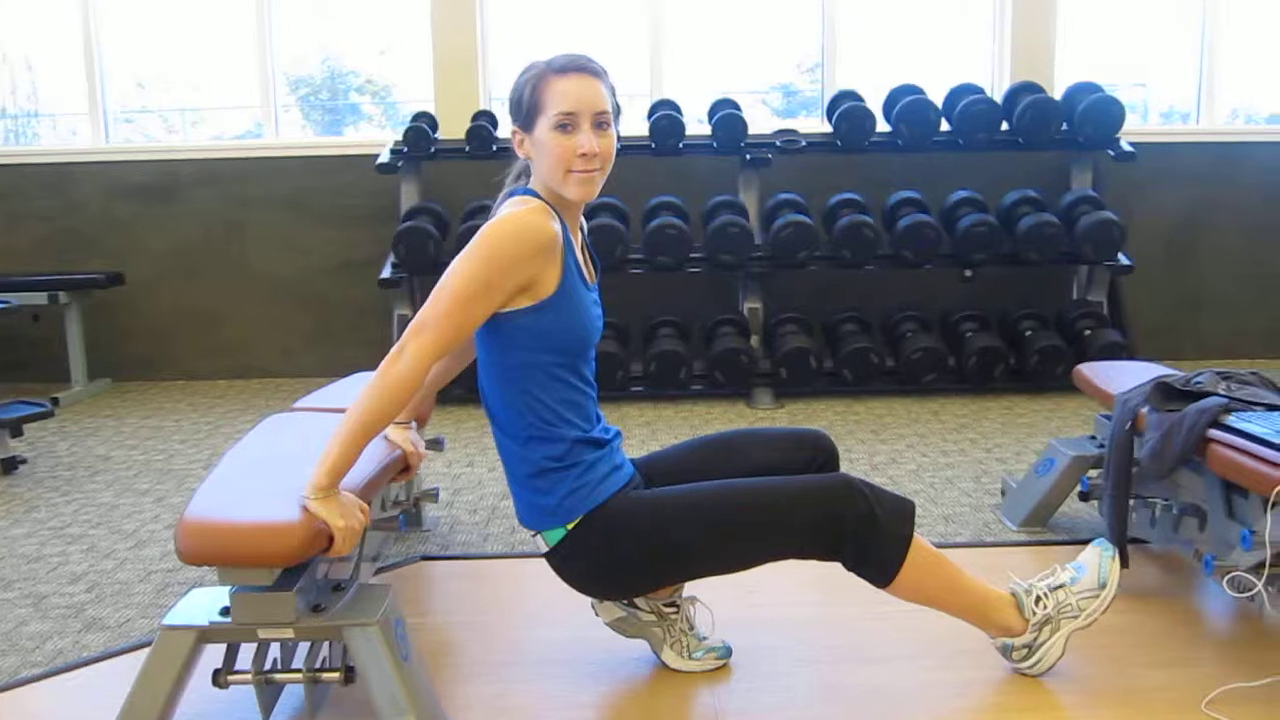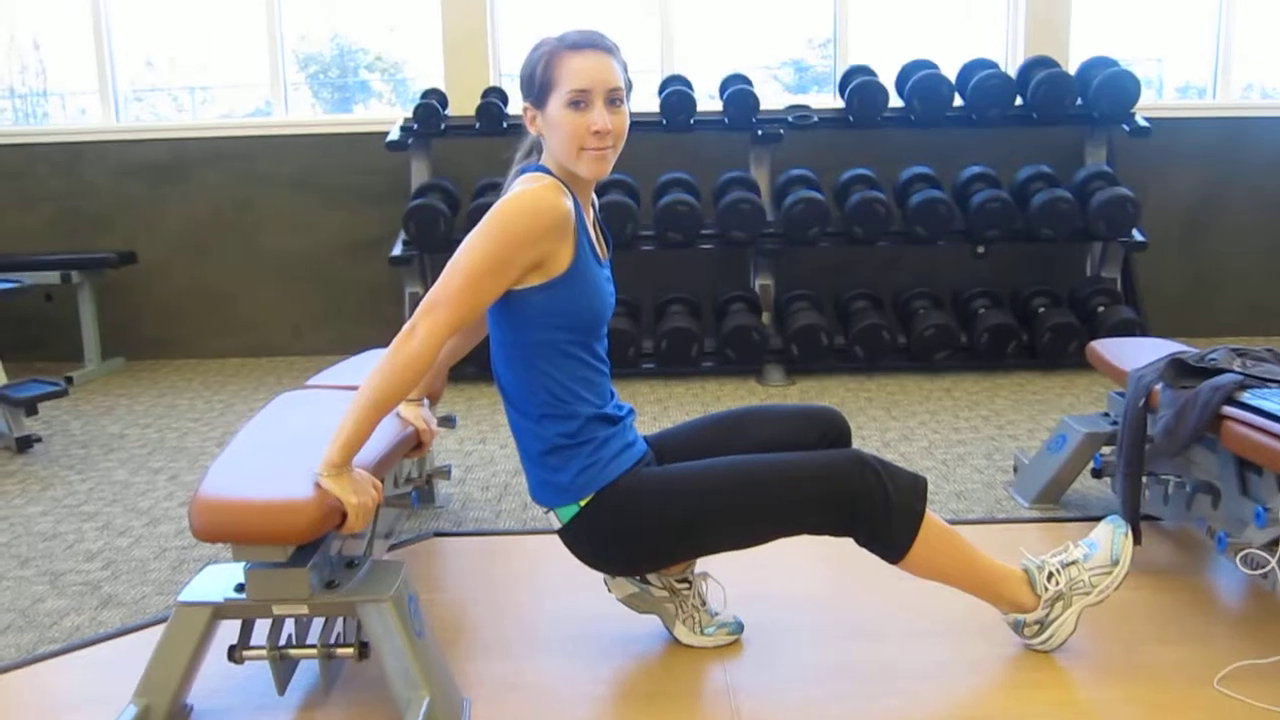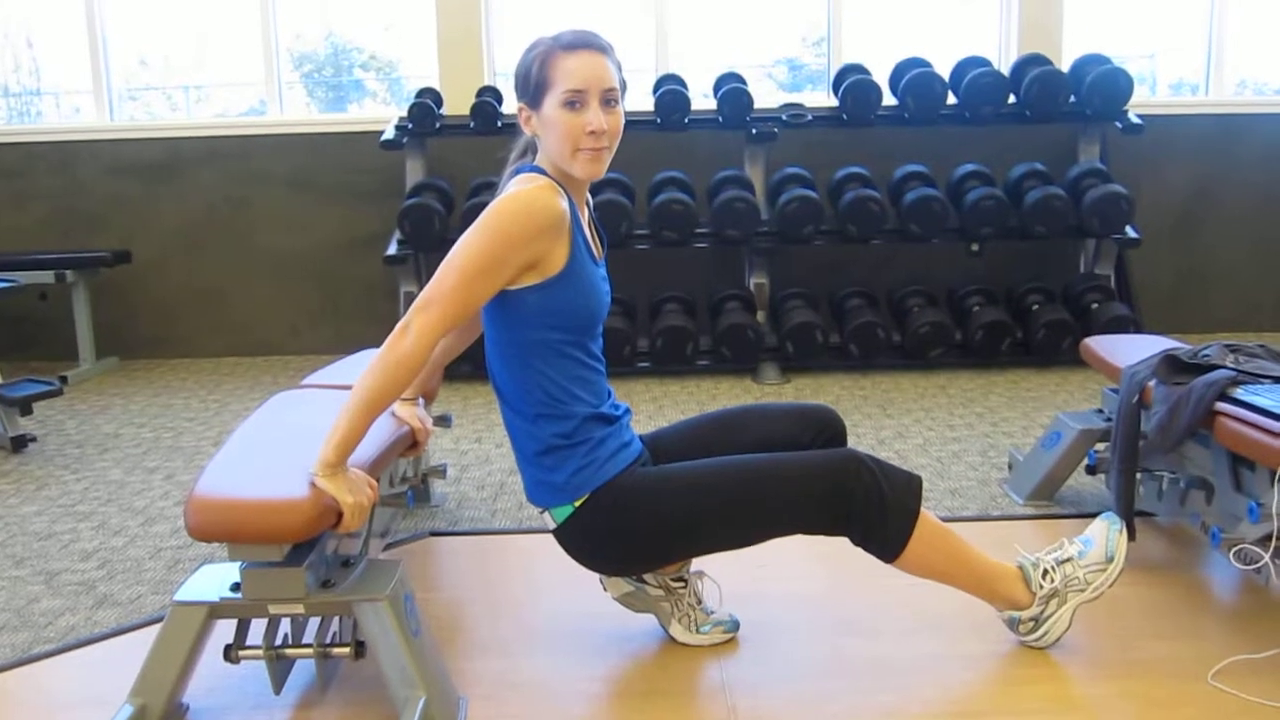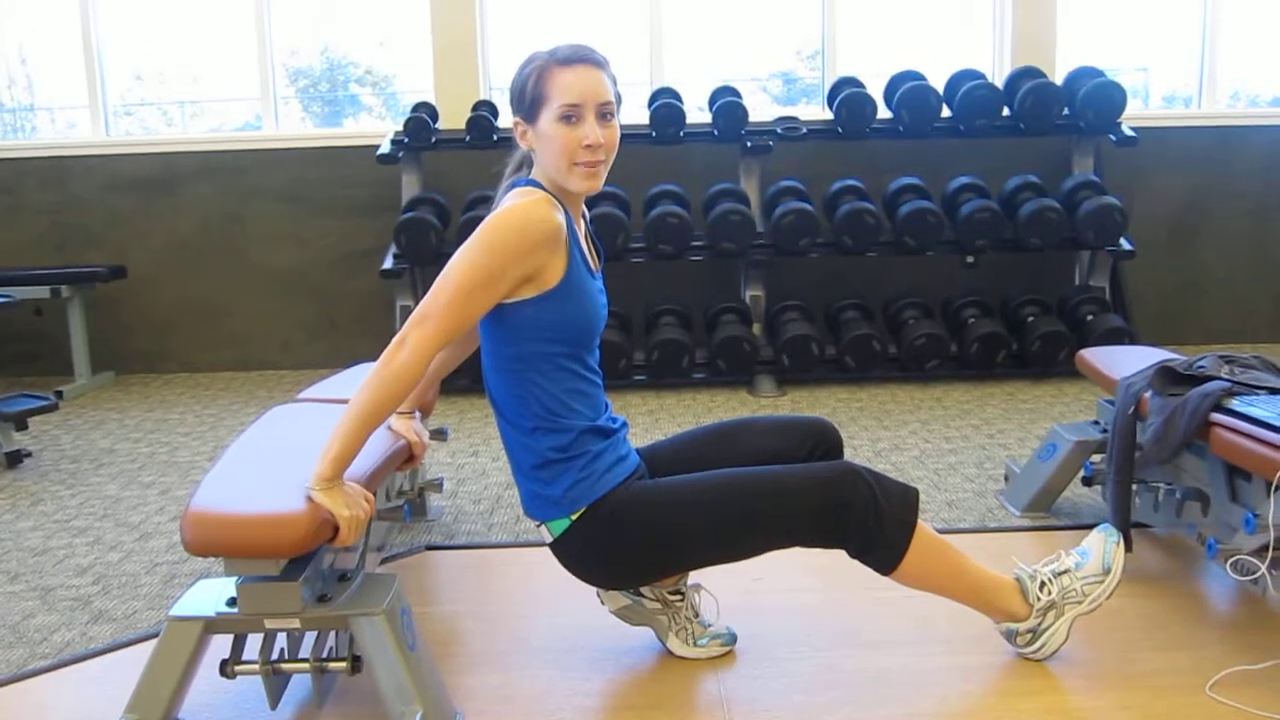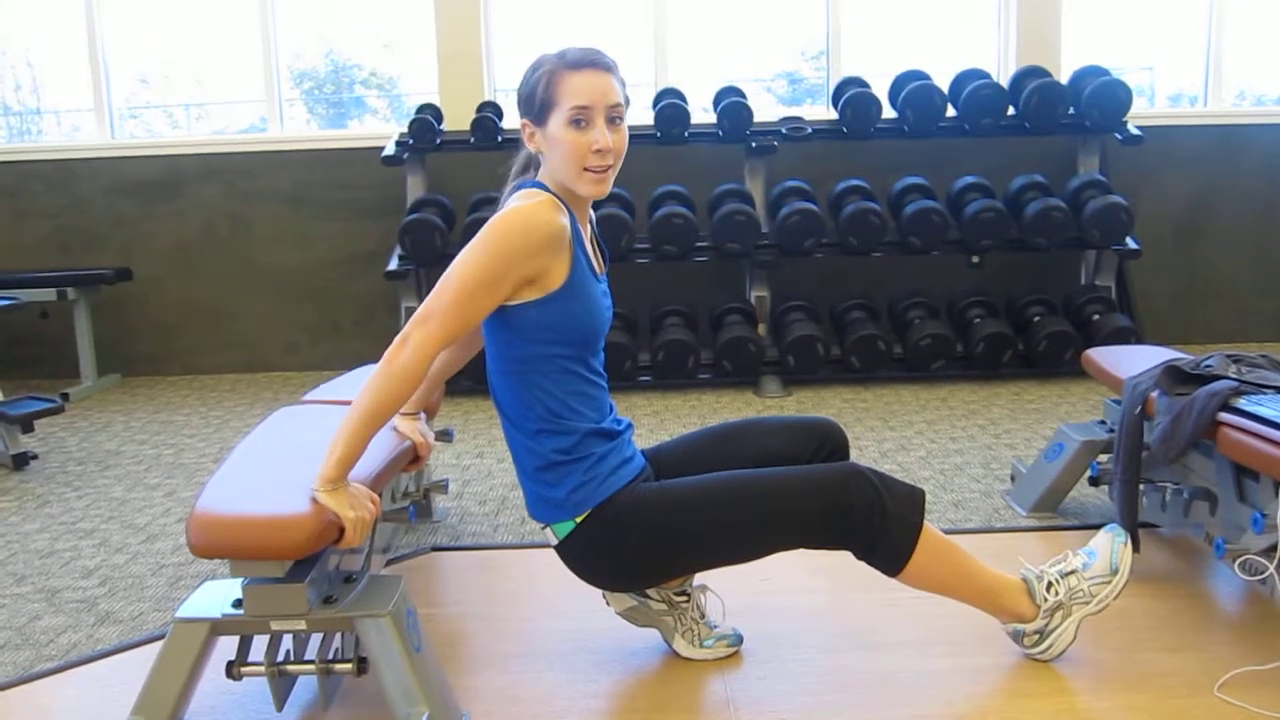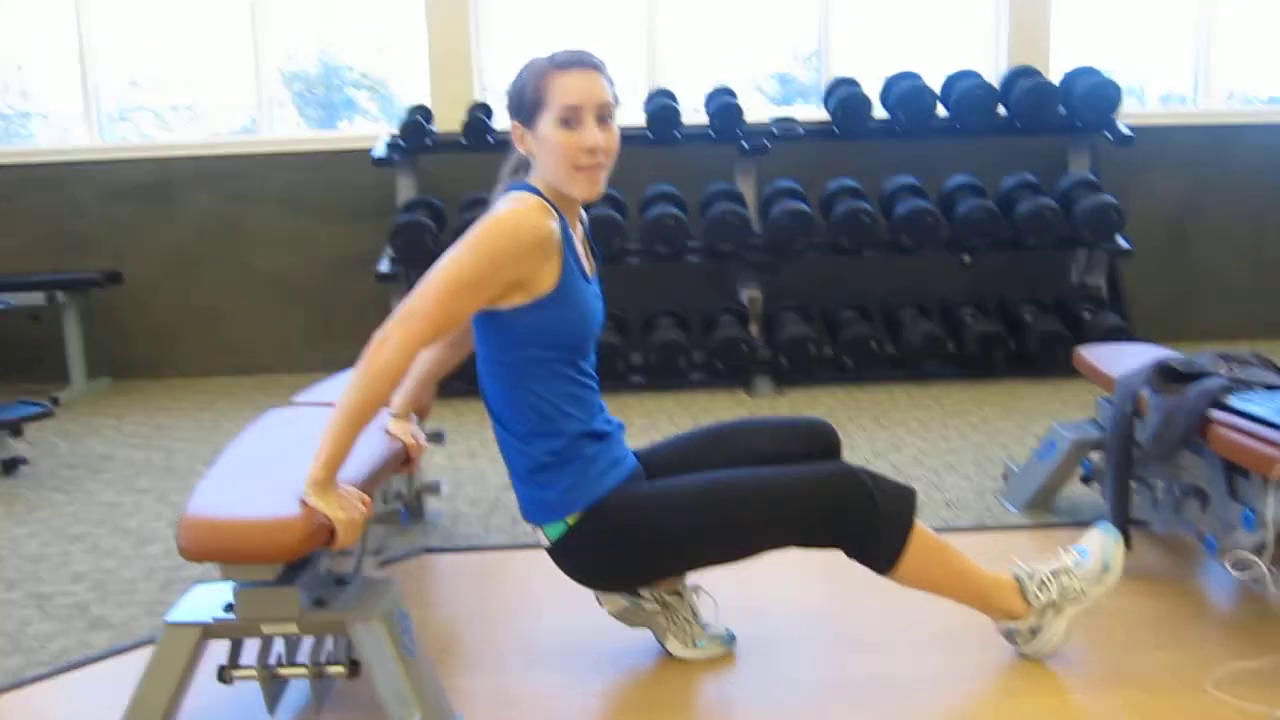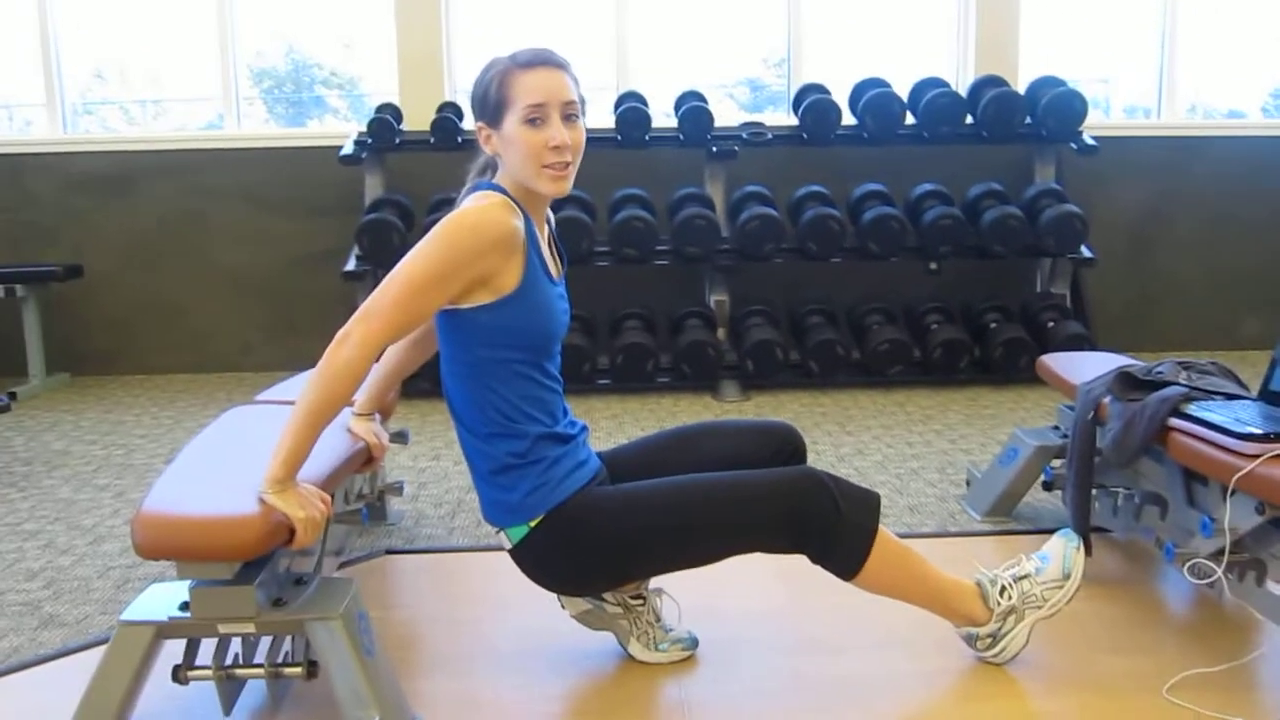
dt=0.5s
person 1, frame 1
left shoulder: (563, 224)
right shoulder: (525, 227)
left elbow: (465, 338)
right elbow: (416, 348)
left wrist: (409, 420)
right wrist: (324, 490)
left hip: (609, 487)
right hip: (590, 526)
left knee: (810, 453)
right knee: (843, 507)
left ankle: (652, 598)
right ankle: (1020, 621)
person 1, frame 2
left shoulder: (573, 199)
right shoulder: (537, 205)
left elbow: (476, 315)
right elbow: (428, 325)
left wrist: (421, 398)
right wrist: (338, 467)
left hip: (623, 463)
right hip: (603, 503)
left knee: (822, 430)
right knee: (853, 483)
left ankle: (664, 572)
right ankle: (1032, 598)
person 1, frame 3
left shoulder: (568, 199)
right shoulder: (533, 205)
left elbow: (471, 313)
right elbow: (421, 324)
left wrist: (416, 397)
right wrist: (332, 468)
left hip: (617, 462)
right hip: (599, 504)
left knee: (817, 429)
right knee: (851, 485)
left ankle: (661, 574)
right ankle: (1027, 595)
person 1, frame 4
left shoulder: (564, 212)
right shoulder: (528, 217)
left elbow: (467, 325)
right elbow: (416, 338)
left wrist: (413, 410)
right wrist: (329, 481)
left hip: (616, 475)
right hip: (595, 516)
left knee: (813, 441)
right knee: (845, 494)
left ankle: (657, 585)
right ankle: (1023, 606)
person 1, frame 5
left shoulder: (570, 215)
right shoulder: (533, 220)
left elbow: (467, 325)
right elbow: (418, 339)
left wrist: (415, 412)
right wrist: (333, 483)
left hip: (619, 476)
right hip: (601, 519)
left knee: (818, 442)
right knee: (851, 498)
left ankle: (661, 587)
right ankle: (1030, 607)
person 1, frame 6
left shoulder: (562, 218)
right shoulder: (523, 224)
left elbow: (462, 321)
right elbow: (398, 336)
left wrist: (407, 411)
right wrist: (323, 484)
left hip: (611, 477)
right hip: (590, 520)
left knee: (811, 443)
right knee: (842, 495)
left ankle: (654, 587)
right ankle: (1019, 606)
person 1, frame 7
left shoulder: (531, 217)
right shoulder: (487, 221)
left elbow: (431, 320)
right elbow: (359, 336)
left wrist: (370, 412)
right wrist: (282, 482)
left hip: (576, 480)
right hip: (555, 522)
left knee: (777, 446)
right knee: (806, 500)
left ankle: (618, 591)
right ankle: (983, 611)
